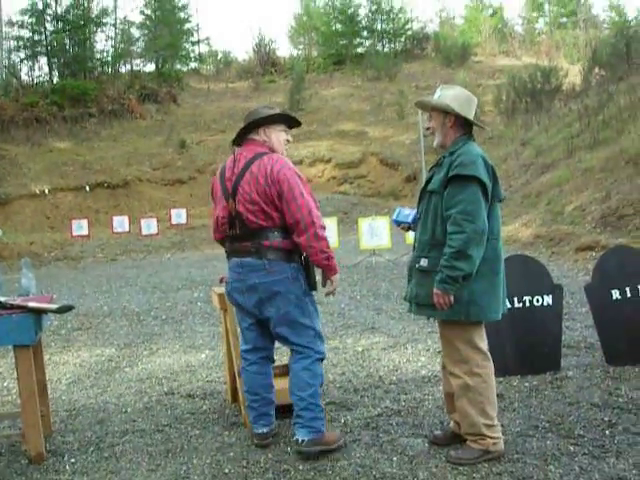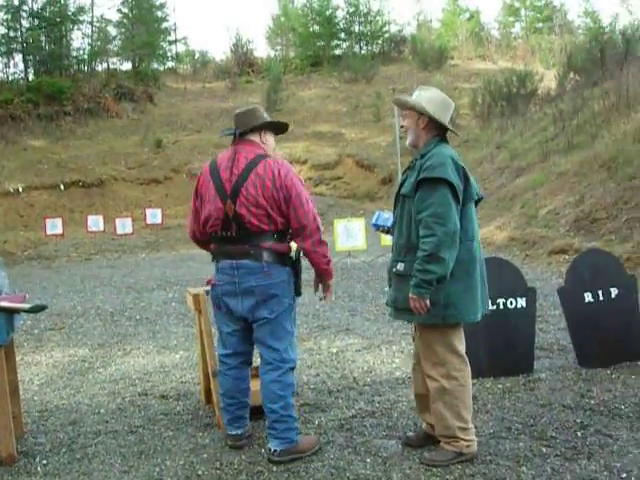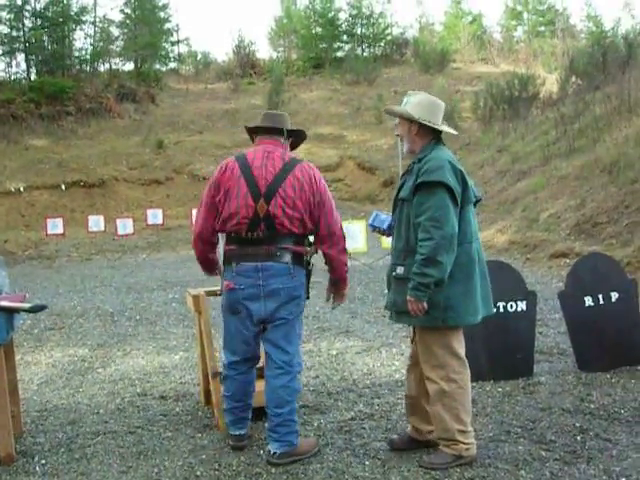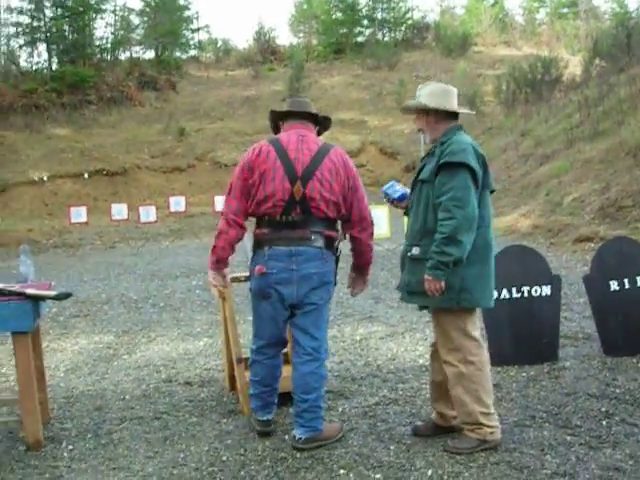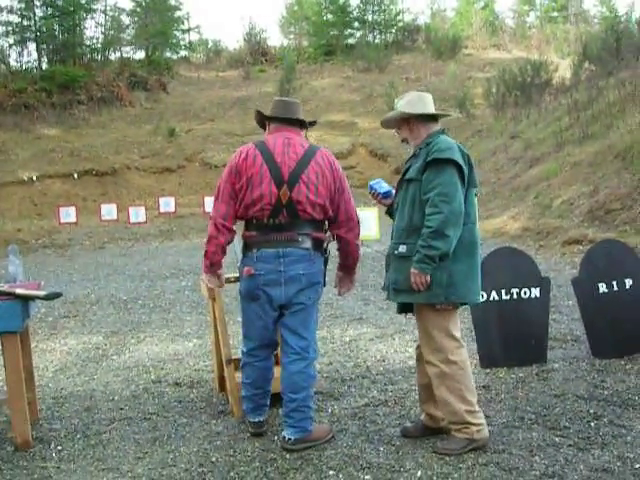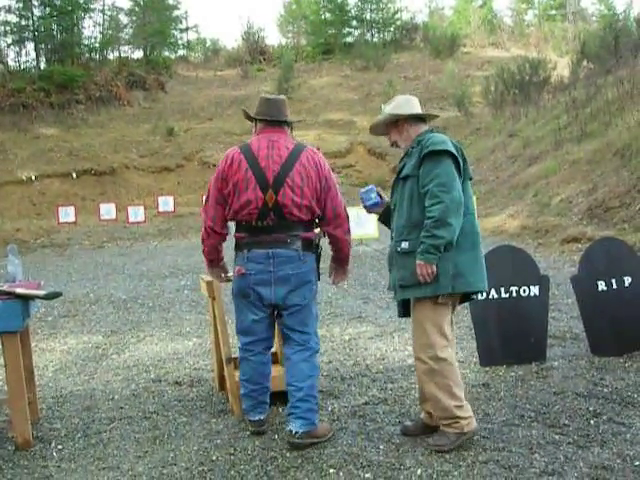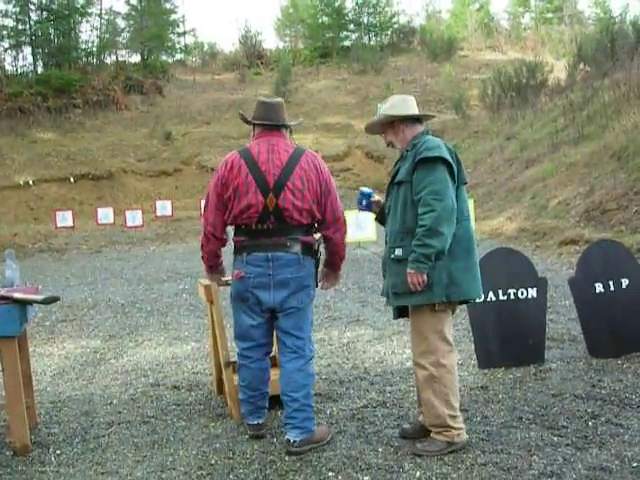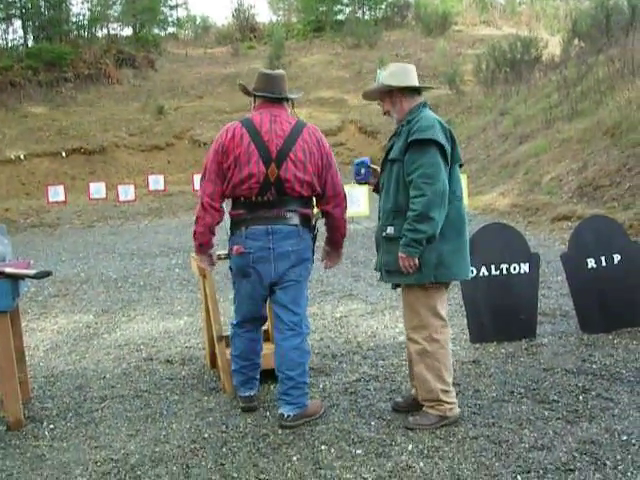
dt=0.3s
person 1, frame 1
left shoulder: (466, 162)
right shoulder: (456, 159)
left elbow: (468, 230)
left wrist: (447, 281)
right wrist: (419, 224)
left hip: (460, 286)
right hip: (452, 282)
left knee: (468, 361)
right knee: (455, 359)
left ankle: (485, 438)
right ankle: (462, 424)
person 1, frame 2
left shoulder: (437, 164)
right shoulder: (432, 161)
left elbow: (441, 234)
left wrist: (421, 284)
right wrist: (397, 228)
left hip: (437, 288)
right hip: (431, 285)
left knee: (444, 364)
right knee: (425, 361)
left ankle: (458, 441)
right ankle: (435, 425)
person 1, frame 3
left shoulder: (434, 169)
right shoulder: (431, 164)
left elbow: (439, 237)
left wrist: (419, 288)
right wrist: (395, 228)
left hip: (439, 291)
right hip: (431, 288)
left knee: (443, 368)
right knee: (421, 363)
left ankle: (457, 444)
right ankle: (422, 430)
person 1, frame 4
left shoulder: (457, 152)
right shoulder: (449, 150)
left elbow: (459, 217)
left wrist: (438, 267)
right wrist: (411, 206)
left hip: (452, 275)
right hip: (446, 273)
left knee: (462, 352)
right knee: (443, 349)
left ankle: (482, 428)
right ankle: (447, 416)
person 1, frame 5
left shoulder: (442, 153)
right shoulder: (429, 155)
left elbow: (446, 215)
left wrist: (423, 261)
right wrist: (393, 205)
left hip: (436, 274)
right hip: (427, 272)
left knee: (444, 350)
right knee: (429, 349)
left ankle: (469, 426)
right ankle: (437, 417)
person 1, frame 6
left shoulder: (435, 148)
right shoulder: (419, 156)
left elbow: (446, 205)
left wrist: (429, 254)
right wrist: (386, 211)
left hip: (436, 268)
right hip: (421, 268)
left knee: (432, 347)
right knee: (427, 346)
left ankle: (458, 420)
right ankle: (435, 415)
person 1, frame 7
left shoulder: (430, 152)
right shoulder: (416, 156)
left elbow: (439, 212)
left wrist: (420, 262)
right wrist: (384, 211)
left hip: (432, 274)
right hip: (421, 273)
left knee: (433, 353)
right knee: (425, 351)
left ankle: (449, 430)
right ankle: (432, 418)
person 1, frame 8
left shoulder: (424, 129)
right shoulder: (413, 128)
left elbow: (430, 194)
left wrist: (411, 244)
right wrist: (381, 182)
left hip: (424, 251)
right hip: (416, 248)
left knee: (427, 328)
right knee: (417, 326)
left ankle: (441, 404)
right ankle: (423, 393)
person 2, frame 1
left shoulder: (224, 173)
right shoulder: (276, 165)
left elbow: (220, 231)
right elbow: (307, 222)
right wrist: (328, 266)
left hip: (239, 273)
right hip: (277, 271)
left knee: (254, 352)
right knee: (307, 350)
left ankle: (262, 427)
right ankle: (309, 432)
person 2, frame 2
left shoulder: (209, 172)
right shoulder: (275, 169)
left elbow: (197, 232)
right elbow: (308, 226)
right wrist: (324, 272)
left hip: (225, 276)
right hip: (268, 275)
left knee: (232, 356)
right knee: (277, 360)
left ankle: (236, 429)
right ankle: (282, 441)
person 2, frame 3
left shoulder: (227, 169)
right shoulder: (306, 173)
left elbow: (203, 230)
right elbow: (331, 234)
left wrist: (211, 266)
right wrist: (339, 280)
left hip: (239, 275)
right hip: (285, 276)
left knee: (238, 359)
right knee: (283, 362)
left ankle: (237, 431)
right ankle: (282, 443)
person 2, frame 4
left shoulder: (258, 154)
right shoulder: (338, 158)
left elbow: (232, 215)
right elbow: (360, 221)
left wrist: (218, 262)
right wrist: (361, 267)
left hip: (270, 260)
right hip: (316, 261)
left knee: (266, 344)
right knee: (311, 348)
left ankle: (263, 415)
right ankle: (308, 429)
person 2, frame 5
left shoulder: (245, 156)
right shoulder: (324, 159)
left elbow: (221, 217)
right elbow: (347, 221)
left wrist: (212, 264)
right wrist: (348, 267)
left hip: (259, 261)
right hip: (304, 262)
left knee: (257, 347)
right knee: (299, 350)
left ankle: (255, 417)
right ankle: (297, 429)
person 2, frame 6
left shoulder: (233, 159)
right shoulder: (311, 158)
left elbow: (213, 219)
right elbow: (336, 218)
left wrist: (213, 260)
right wrist: (341, 260)
left hip: (250, 262)
right hip: (296, 261)
left knee: (253, 344)
right knee: (302, 344)
left ankle: (256, 415)
right ankle: (303, 424)
person 2, frame 7
left shoulder: (231, 164)
right shoulder: (311, 162)
left elbow: (213, 224)
right elbow: (334, 223)
left wrist: (212, 265)
right wrist: (333, 265)
left hip: (249, 266)
right hip: (295, 266)
left knee: (252, 349)
right knee: (296, 351)
left ankle: (255, 419)
right ankle: (300, 431)
person 2, frame 8
left shoulder: (231, 134)
right shoulder: (311, 136)
left elbow: (210, 197)
right elbow: (334, 198)
left wrist: (202, 244)
right wrist: (335, 243)
left hip: (248, 239)
right hip: (294, 239)
left knee: (246, 320)
right knee: (292, 326)
left ankle: (246, 392)
right ankle: (293, 406)
